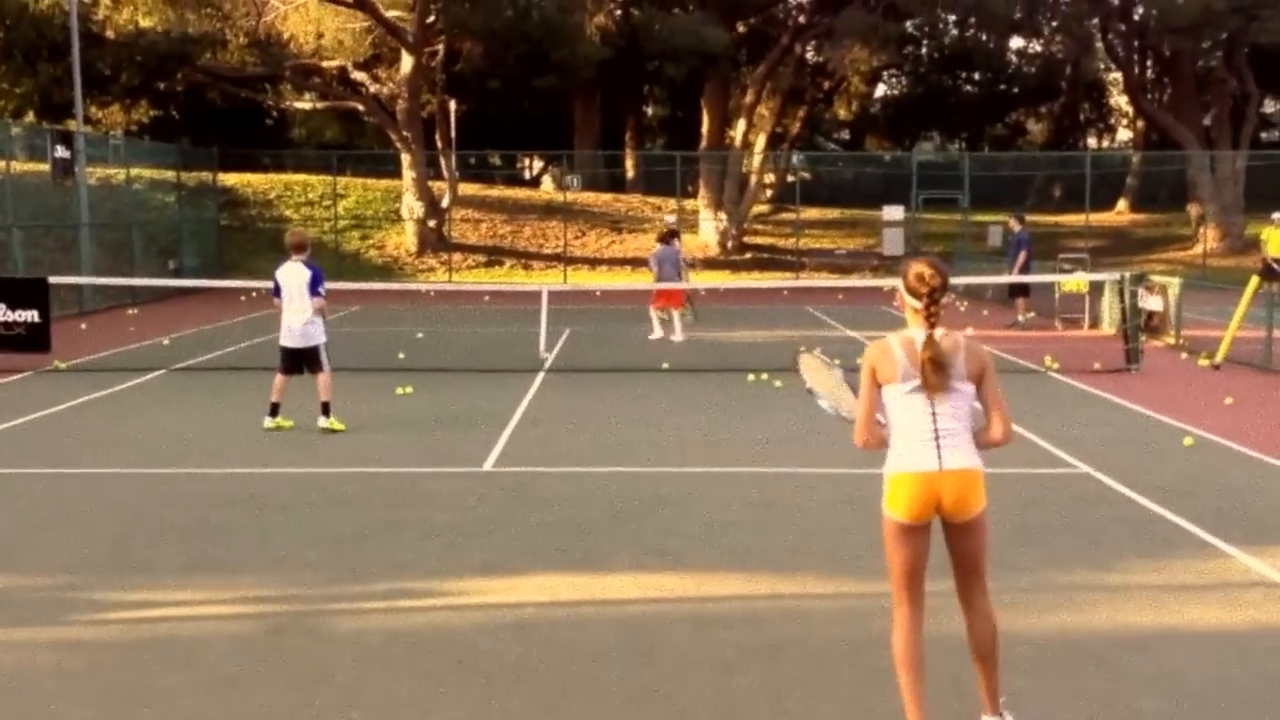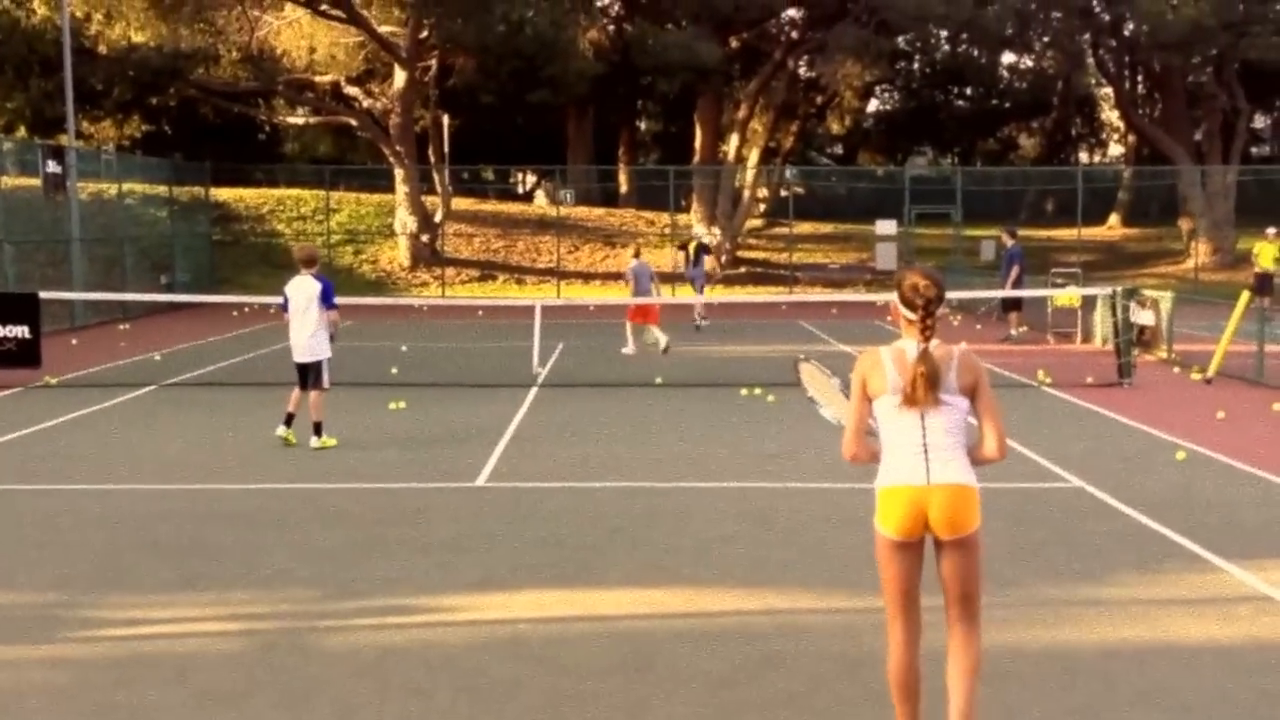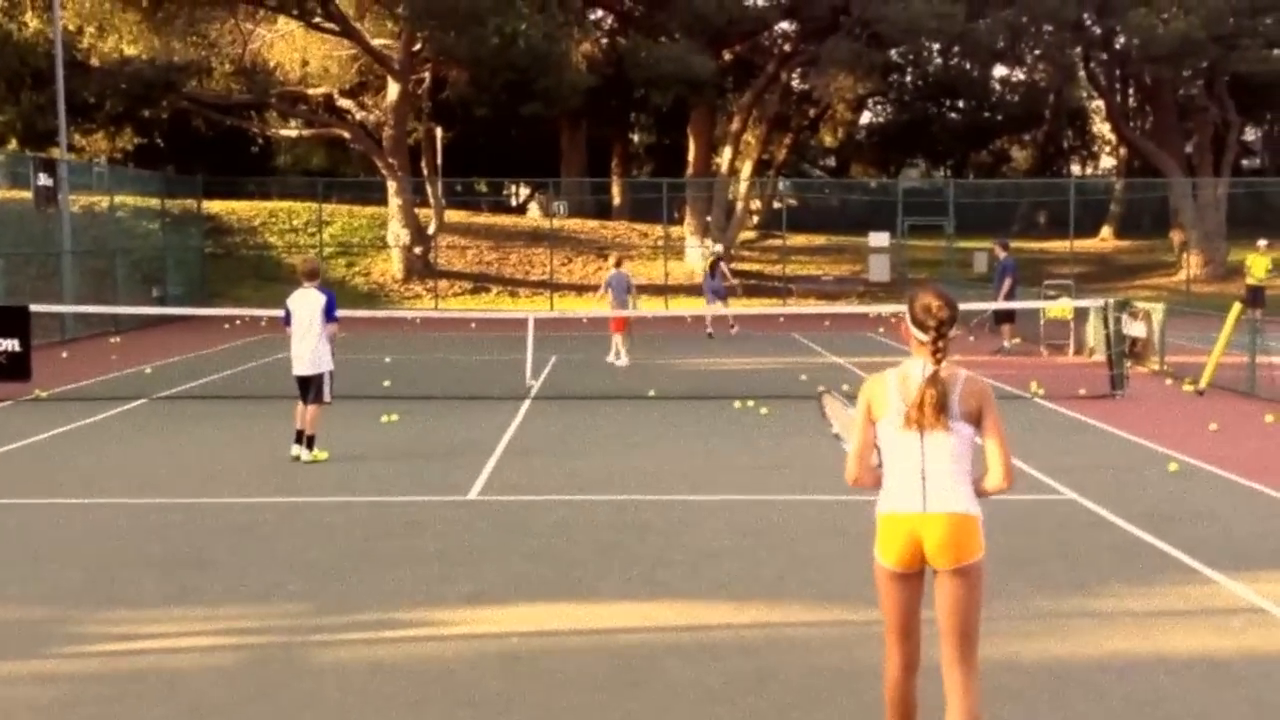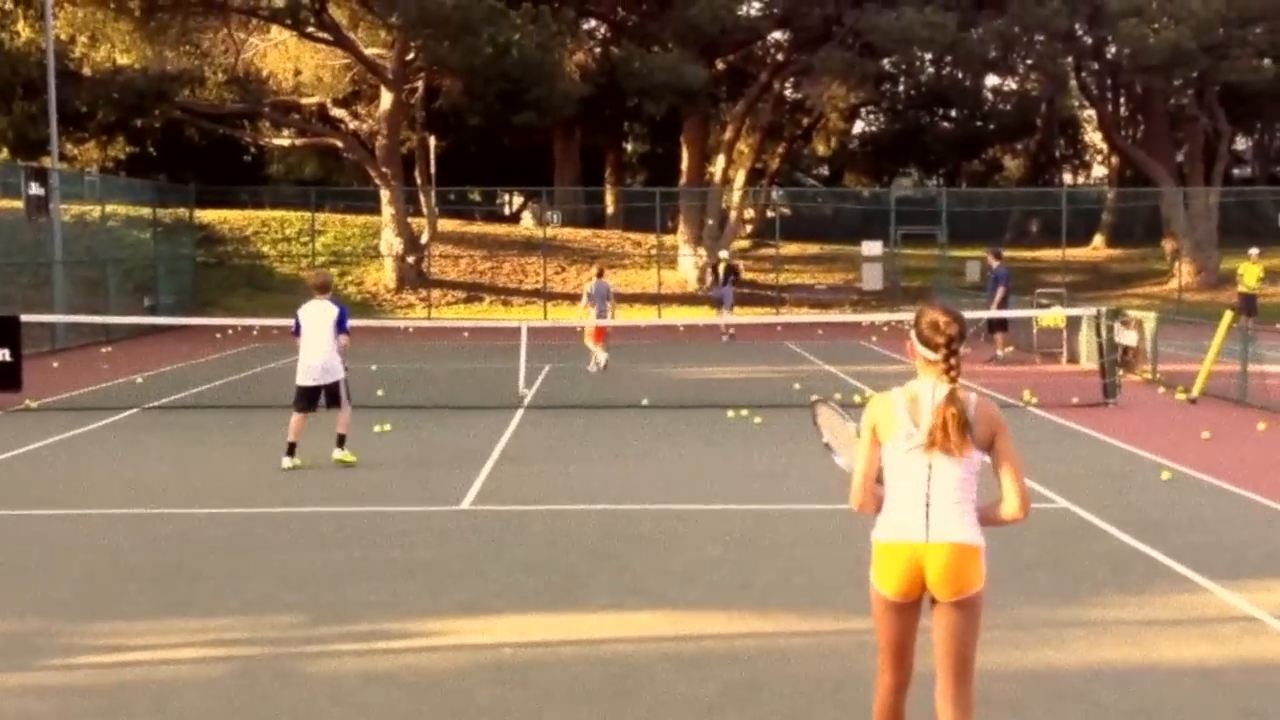
dt=0.3s
person 1, frame 1
left shoulder: (879, 353)
right shoulder: (972, 352)
left elbow: (864, 437)
right elbow: (1000, 432)
left hip: (906, 482)
right hip: (964, 479)
left knee: (907, 608)
right knee: (975, 596)
person 1, frame 2
left shoulder: (870, 365)
right shoulder: (967, 364)
left elbow: (853, 450)
right elbow: (994, 448)
left hip: (897, 499)
right hip: (956, 496)
left knee: (902, 632)
right knee: (963, 627)
person 1, frame 3
left shoulder: (876, 388)
right shoulder: (975, 389)
left elbow: (857, 475)
right elbow: (1001, 477)
left hip: (896, 527)
right hip: (957, 526)
left knee: (901, 659)
right knee: (960, 670)
person 1, frame 4
left shoulder: (881, 407)
right shoulder: (986, 414)
left elbow: (861, 500)
right elbow: (1016, 507)
right wrist: (965, 515)
left hip: (895, 553)
right hip: (959, 556)
left knee: (891, 678)
person 2, frame 1
left shoulder: (280, 271)
right shoulder: (312, 271)
left elbow: (277, 302)
right elbow: (319, 304)
right wrist: (324, 314)
left hip: (288, 330)
right hip: (310, 330)
left knee: (283, 373)
right knee: (322, 372)
left ankle: (272, 417)
right ankle: (325, 417)
person 2, frame 2
left shoulder: (289, 286)
right shoulder: (322, 283)
left elbow: (287, 317)
right elbow: (333, 316)
right wrist: (332, 332)
left hip: (297, 344)
right hip: (317, 344)
left knee: (301, 387)
right knee: (317, 389)
left ankle: (286, 426)
right ankle: (317, 436)
person 2, frame 3
left shoulder: (292, 299)
right shoulder: (326, 296)
left elbow: (289, 330)
right elbow: (332, 329)
right wrist: (329, 347)
left hip: (298, 357)
right hip: (319, 357)
left knee: (303, 401)
right knee: (315, 403)
left ankle: (298, 445)
right ankle: (309, 449)
person 2, frame 4
left shoulder: (302, 310)
right shoulder: (338, 309)
left elbow: (299, 340)
right elbow: (343, 341)
right wrist: (342, 360)
left hip: (306, 367)
right hip: (330, 366)
left knee: (300, 412)
right knee: (344, 407)
left ankle: (289, 456)
right ankle: (340, 449)
